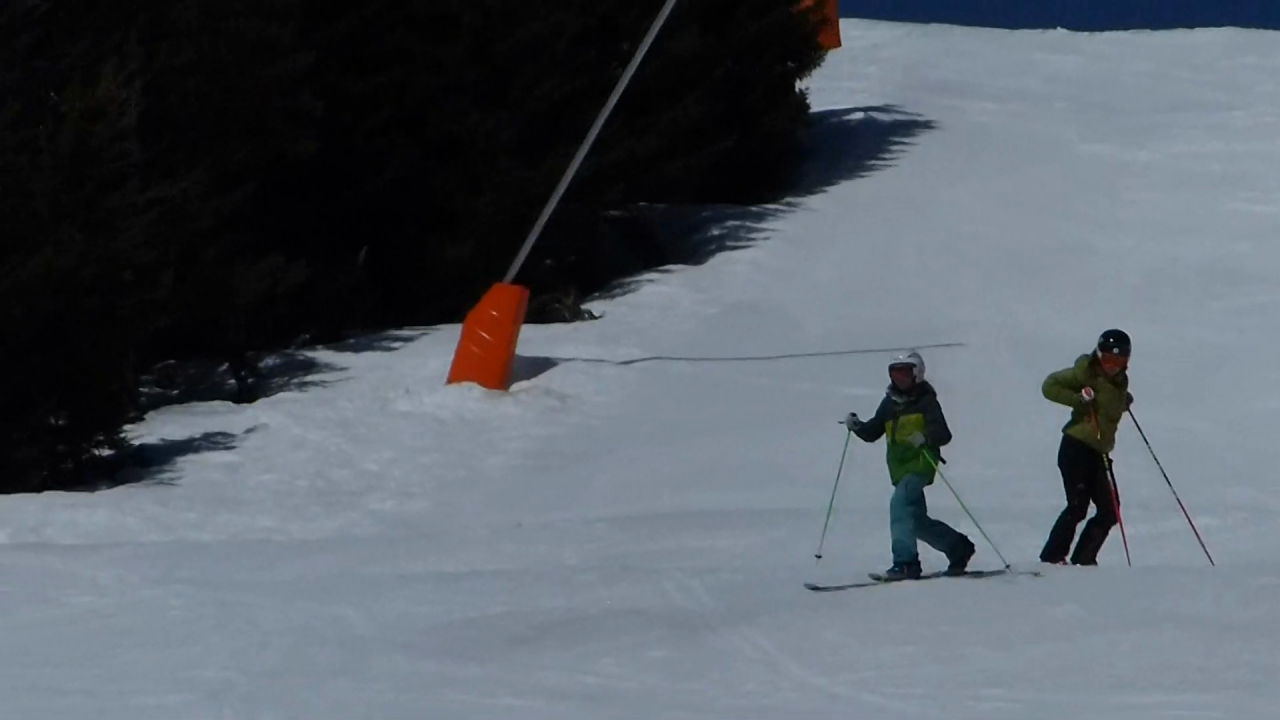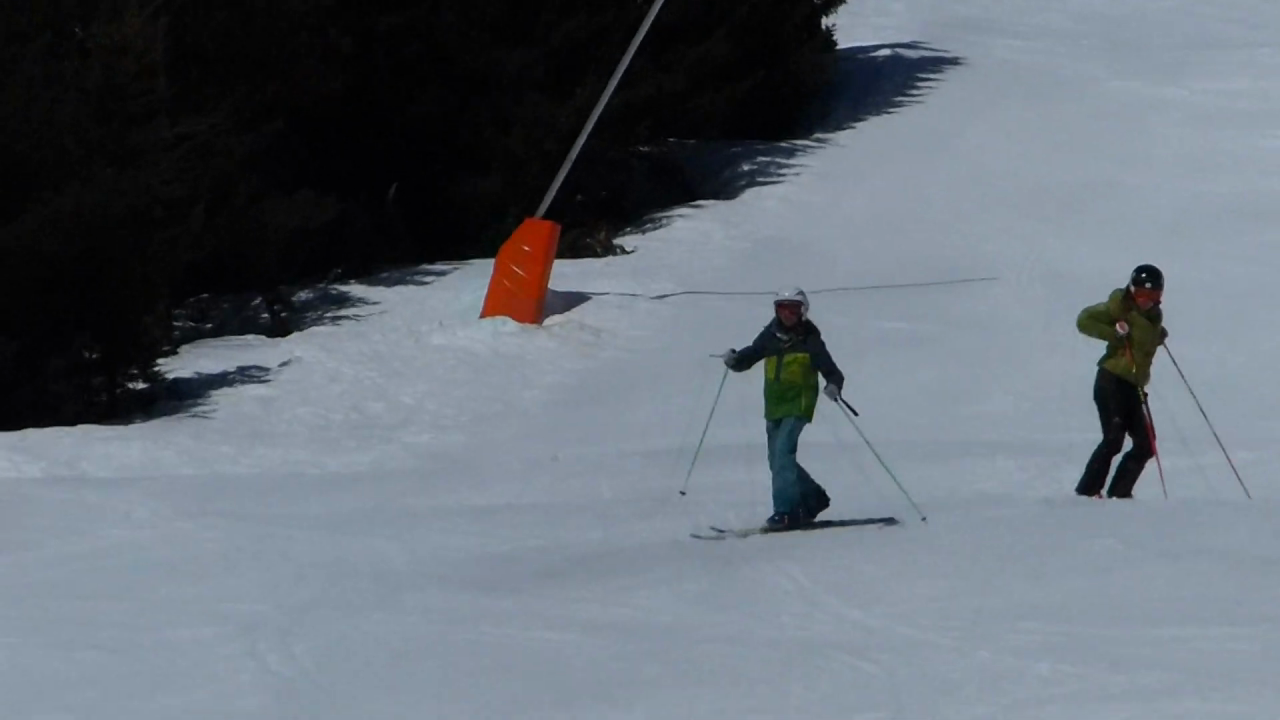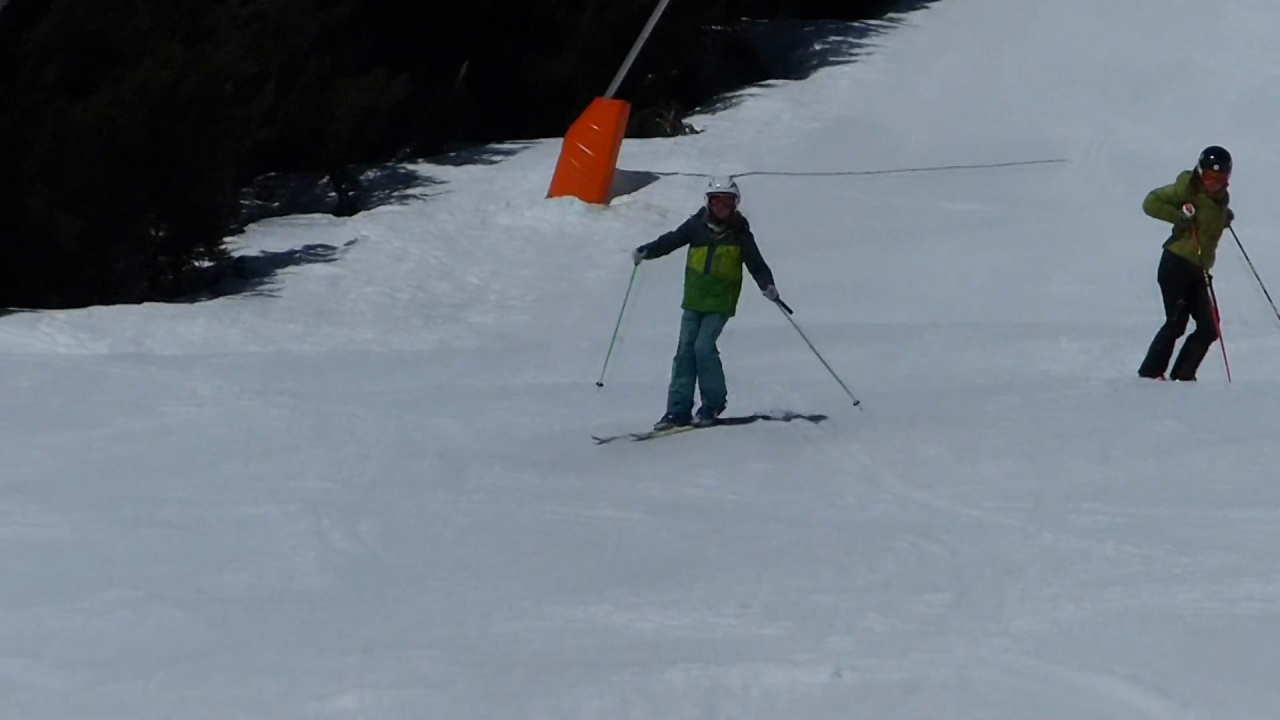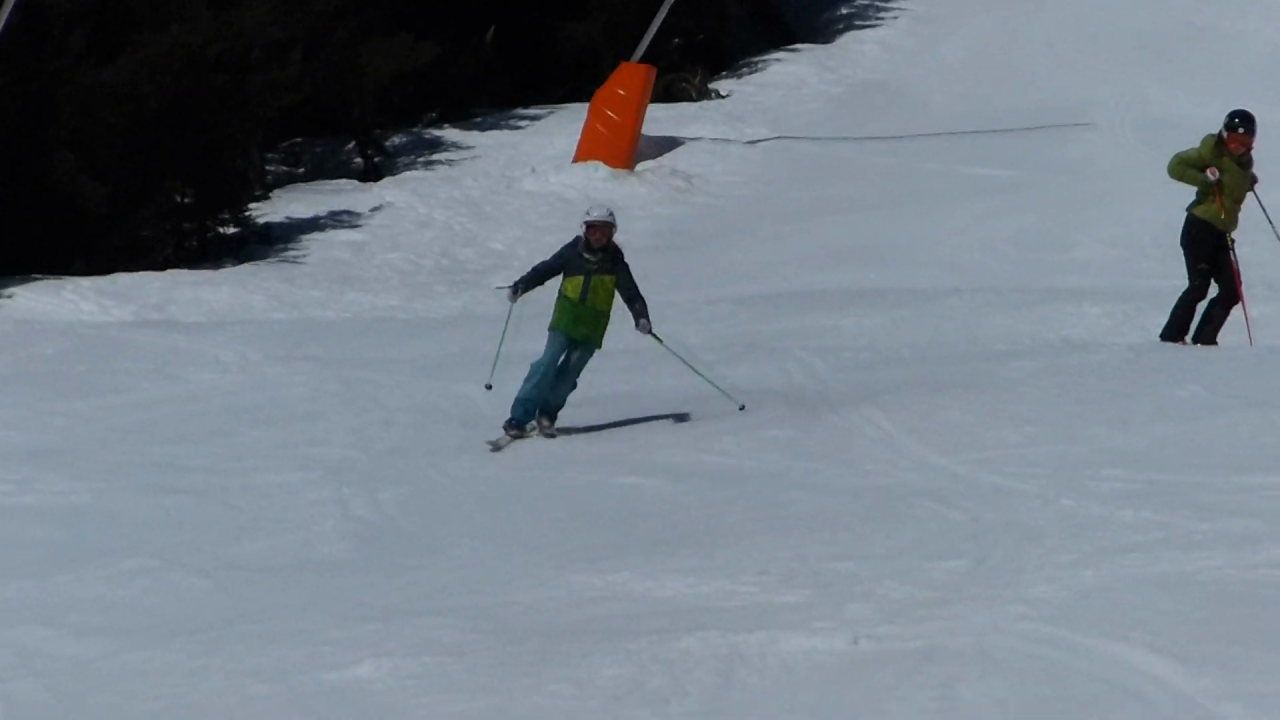
dt=0.3s
person 1, frame 1
left shoulder: (926, 401)
right shoulder: (890, 401)
left elbow: (943, 434)
right elbow: (872, 433)
left wrist: (927, 437)
right wrist: (856, 425)
left hip: (919, 464)
right hip: (899, 467)
left knee: (900, 504)
right knee: (917, 520)
left ankle: (905, 562)
right ankle: (959, 547)
person 1, frame 2
left shoulder: (810, 341)
right shoulder: (769, 336)
left elbow: (832, 371)
right elbow: (746, 360)
left wrist: (834, 386)
right wrist: (732, 359)
left hip: (798, 404)
right hip: (774, 406)
left knee: (783, 452)
right knee: (778, 460)
left ankle: (787, 511)
right ankle: (813, 499)
person 1, frame 3
left shoulder: (741, 234)
right shoulder: (697, 225)
left elbow: (757, 266)
right elbow: (670, 241)
left wrist: (768, 286)
right wrist: (645, 251)
left hip: (721, 301)
right hip: (694, 299)
left knee: (703, 349)
right knee: (685, 351)
left ankle: (712, 403)
right ankle: (675, 411)
person 1, frame 4
left shoulder: (615, 264)
right shoulder: (571, 253)
left elbow: (631, 294)
right elbow: (544, 270)
left wrist: (641, 317)
right wrist: (520, 286)
left hip: (591, 329)
right hip: (565, 321)
left knee: (567, 376)
right knee: (548, 363)
left ankle: (548, 410)
right ankle: (520, 417)
person 2, frame 1
left shoulder: (1119, 381)
right shoulder: (1087, 372)
right elbow: (1050, 386)
left wrist: (1124, 401)
right wrist: (1079, 398)
left hip: (1098, 453)
right hip: (1076, 447)
left knee: (1109, 512)
right knee: (1078, 507)
left ankle: (1082, 560)
right ankle: (1051, 557)
person 2, frame 2
left shoulder: (1153, 316)
right shoulder: (1120, 307)
right elbow: (1084, 320)
left wrist: (1159, 336)
right wrist: (1114, 333)
left hip: (1133, 387)
right hip: (1112, 381)
left knee: (1145, 446)
right knee: (1113, 440)
left ankle: (1118, 493)
right ankle: (1087, 490)
person 2, frame 3
left shoulder: (1220, 198)
right shoulder: (1188, 189)
right elbow: (1151, 202)
left wrist: (1225, 218)
right wrist: (1180, 215)
left hip: (1198, 270)
right hip: (1176, 264)
left knee: (1208, 329)
right knee: (1176, 323)
left ankle: (1182, 375)
right ankle: (1149, 373)
person 2, frame 4
left shoulder: (1244, 162)
right shoulder: (1212, 152)
right elbow: (1176, 166)
left wrist: (1249, 183)
right wrist: (1205, 179)
left hip: (1221, 233)
right hip: (1200, 227)
left knee: (1231, 292)
right knee: (1199, 286)
left ankle: (1204, 340)
right ankle: (1172, 337)
